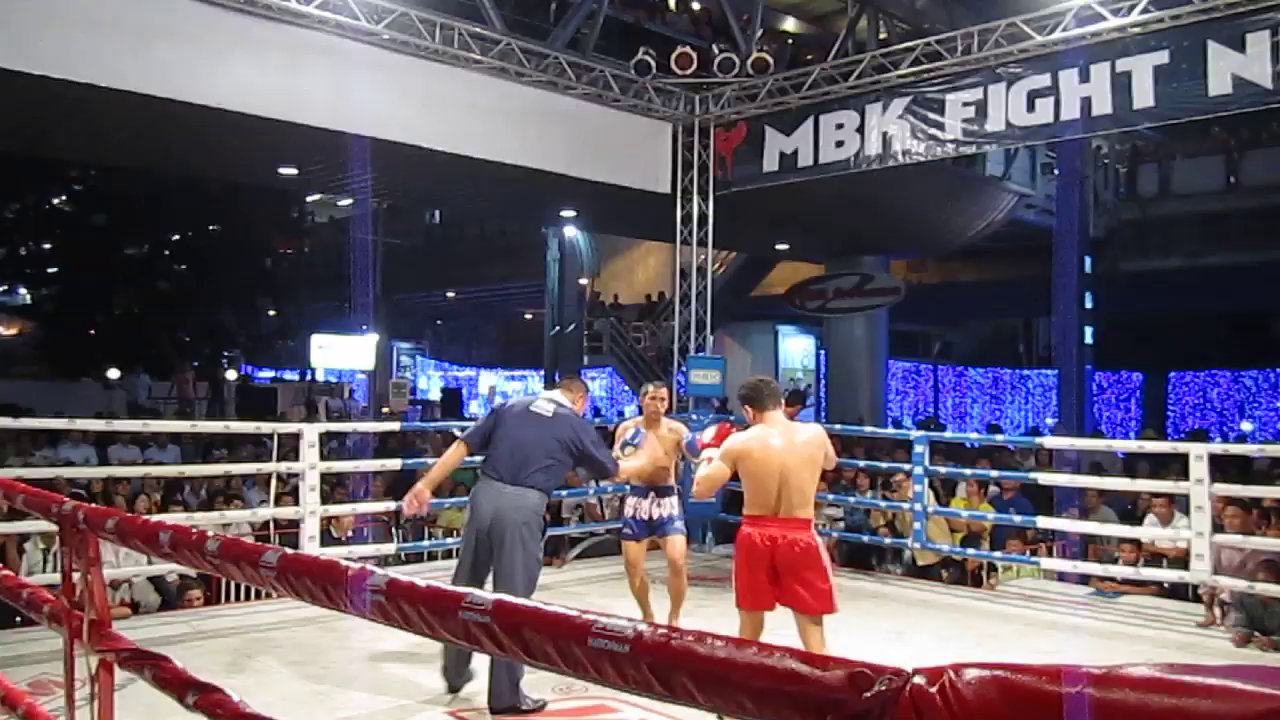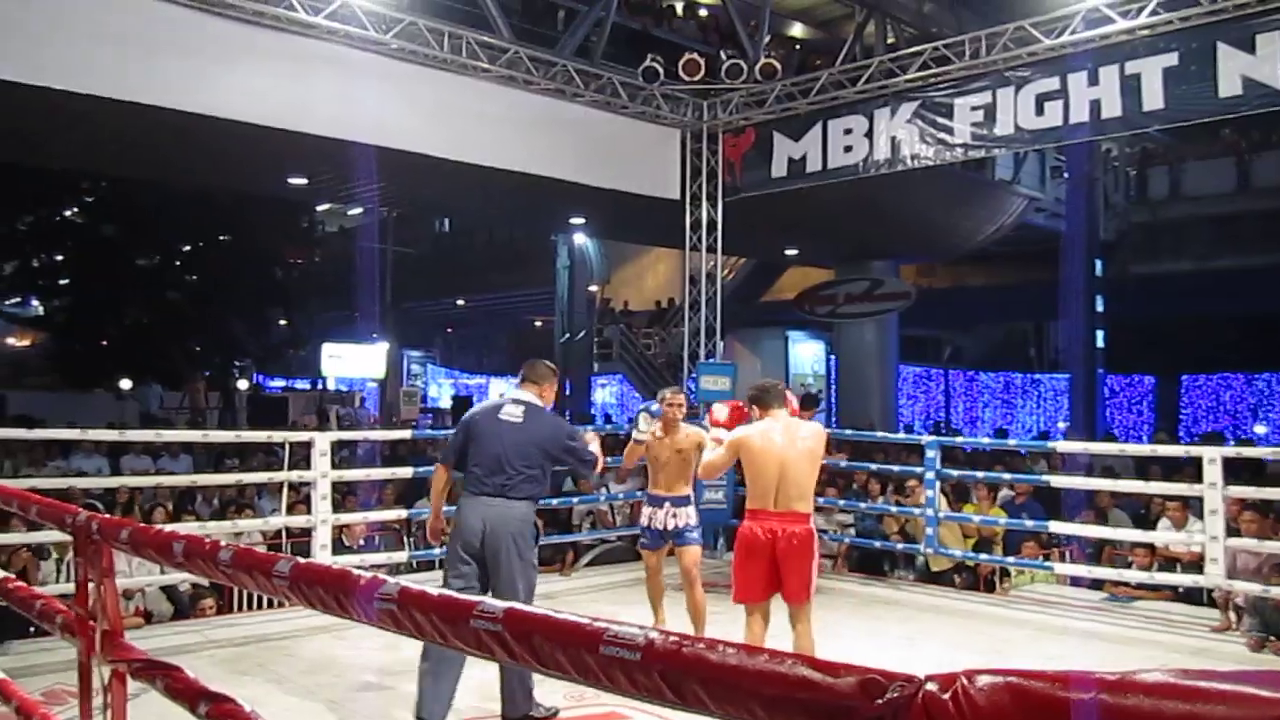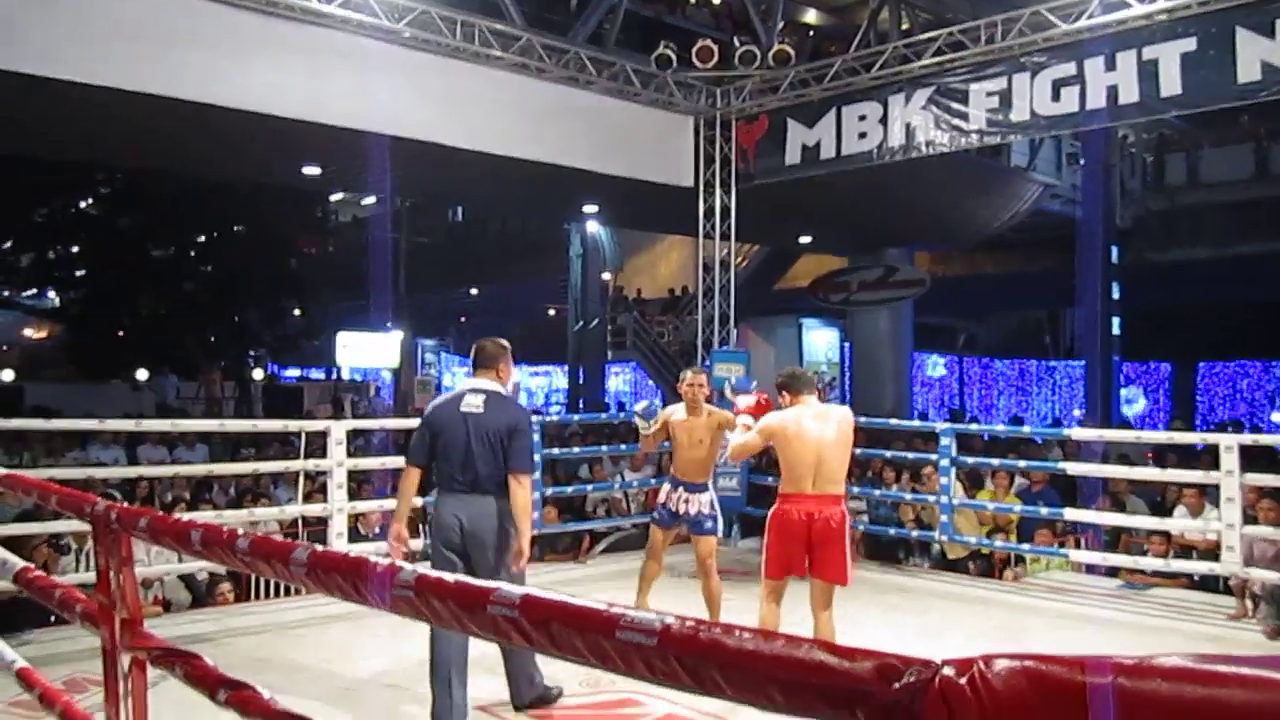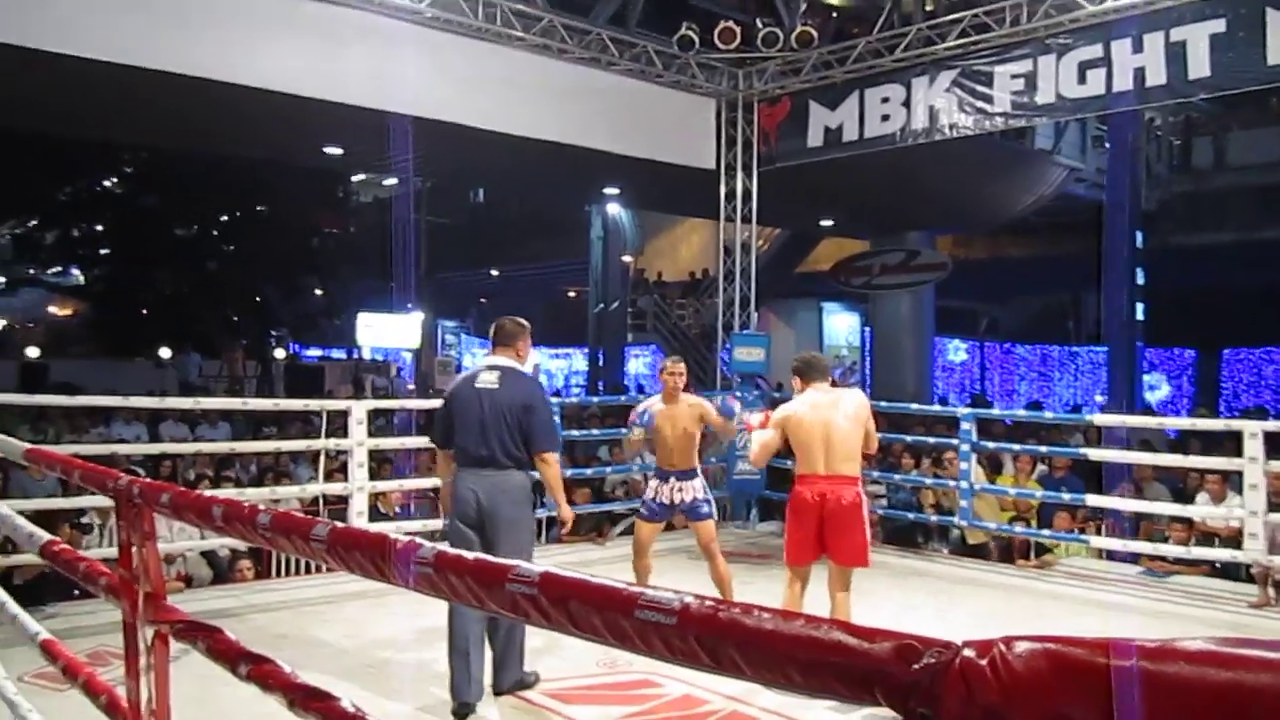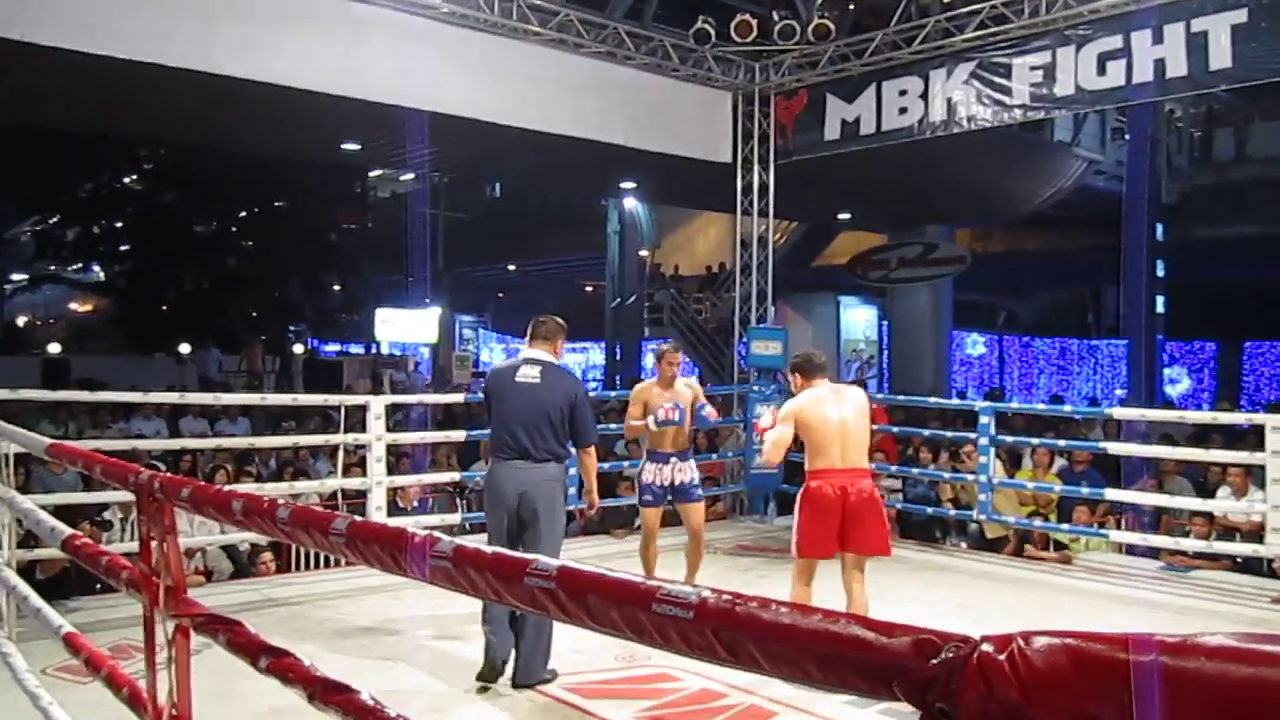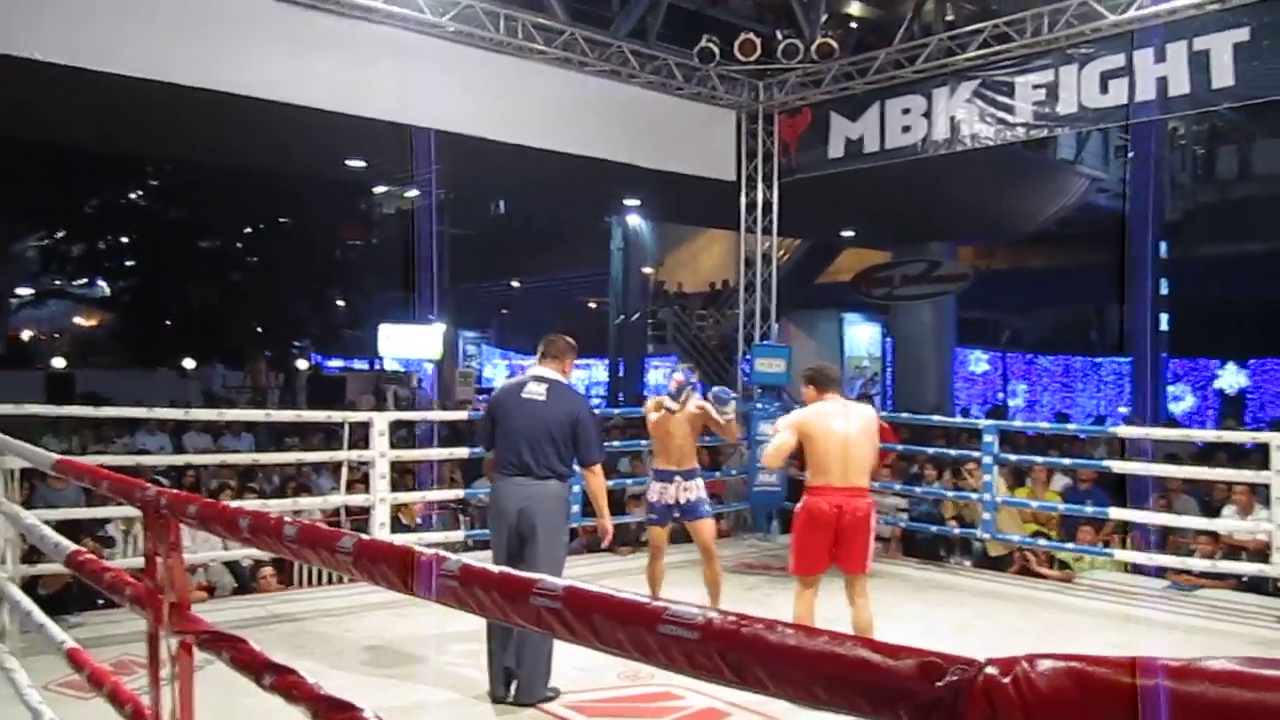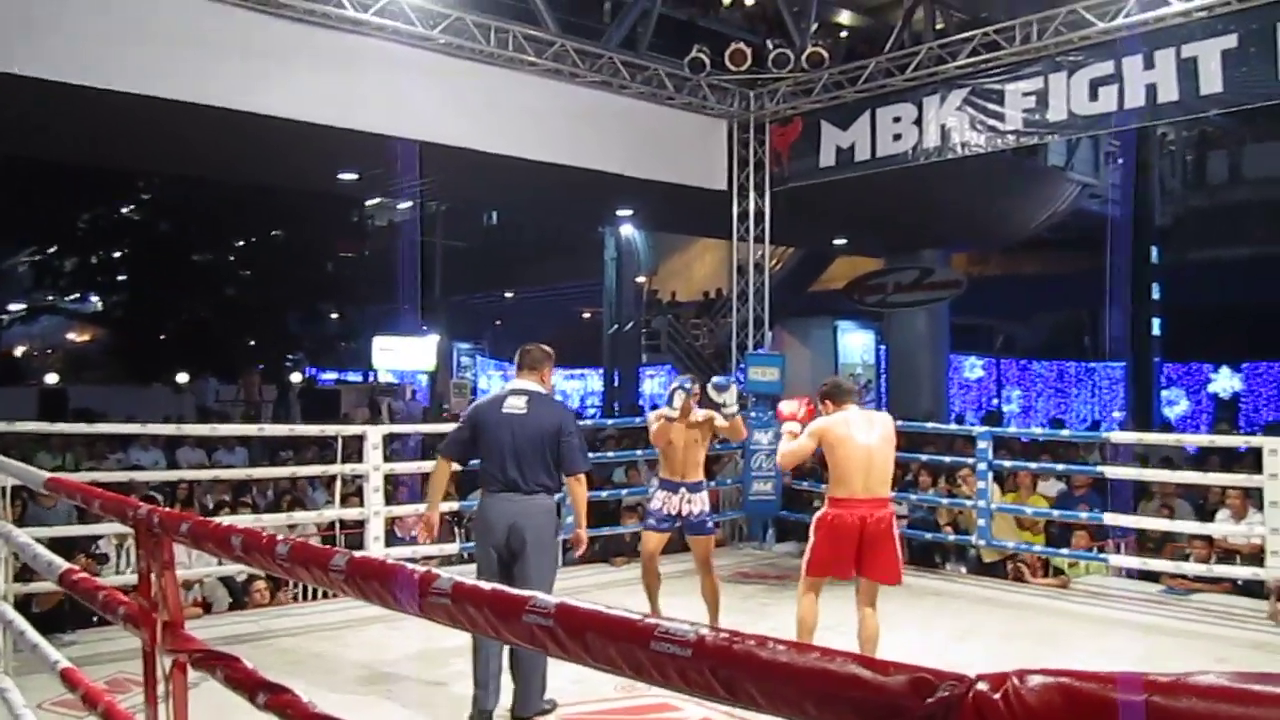
dt=0.4s
person 1, frame 1
left shoulder: (511, 408)
right shoulder: (578, 427)
left elbow: (461, 447)
right elbow: (614, 470)
left wrist: (426, 485)
right wrist: (643, 461)
left hip: (485, 498)
right hip: (523, 509)
left knee: (465, 588)
left ankle: (455, 674)
right ankle: (505, 696)
person 1, frame 2
left shoulder: (477, 414)
right shoulder: (553, 427)
left elbow: (444, 468)
right elbow: (594, 465)
left wrist: (435, 514)
right wrist: (592, 441)
left hip: (469, 514)
right hip: (513, 520)
person 1, frame 3
left shoulder: (438, 409)
right shoulder: (514, 413)
left elbow: (414, 469)
right elbow: (519, 479)
left wrist: (400, 520)
right wrist: (523, 533)
left hip: (446, 513)
right hip: (490, 515)
person 1, frame 4
left shoulder: (459, 387)
right shoulder: (529, 390)
left elbow: (443, 449)
right elbow: (545, 456)
left wrist: (447, 492)
right wrist: (562, 504)
left hip: (466, 487)
right hip: (509, 489)
right ankle: (508, 676)
person 1, frame 5
left shoulder: (495, 377)
right shoulder: (569, 384)
right elbow: (585, 448)
right wrist: (591, 489)
left hip: (502, 476)
right hip: (545, 480)
left ankle: (495, 657)
right ankle: (530, 668)
person 1, frame 6
left shoulder: (502, 394)
right shoulder: (574, 403)
right elbow: (591, 468)
right wrist: (603, 515)
left hip: (504, 493)
right hip: (547, 498)
left ankle: (499, 682)
right ankle: (531, 687)
person 1, frame 7
left shoulder: (483, 408)
right shoulder: (558, 414)
left elbow: (445, 460)
right elbow: (575, 477)
left wrist: (433, 510)
right wrist: (580, 525)
left hip: (492, 509)
right hip: (537, 512)
person 2, frame 1
left shoulder: (739, 443)
right shoulder: (815, 435)
left elbow: (701, 490)
right elbow: (830, 463)
left wrist: (708, 454)
left hip: (756, 536)
right hip: (799, 537)
left knee: (751, 627)
right knee: (812, 631)
person 2, frame 2
left shoulder: (743, 434)
right shoulder: (816, 431)
left elbow: (704, 472)
left wrist: (718, 432)
right wrist: (796, 417)
left hip: (757, 528)
right hip: (799, 530)
left knee: (756, 619)
right knee: (800, 619)
person 2, frame 3
left shoulder: (776, 421)
right shoulder: (844, 415)
left elbow: (735, 453)
left wrist: (745, 420)
left hip: (790, 511)
right hip: (831, 512)
left knee: (771, 596)
right knee: (822, 606)
person 2, frame 4
left shoulder: (787, 411)
right shoulder: (858, 399)
left elbow: (757, 459)
right elbow: (871, 447)
left wrist: (757, 431)
left hip: (806, 495)
right hip: (847, 495)
left knee: (796, 582)
right knee: (840, 587)
person 2, frame 5
left shoulder: (795, 406)
right shoulder: (858, 394)
left elbow: (772, 457)
left wrist: (769, 432)
left hip: (821, 488)
right hip: (862, 486)
left knee: (803, 574)
right knee: (854, 576)
person 2, frame 6
left shoulder: (802, 417)
right shoulder: (868, 413)
left elbow: (770, 461)
left wrist: (781, 437)
left hip: (819, 503)
right hip: (858, 504)
left knee: (806, 589)
right knee: (858, 592)
person 2, frame 7
left shoulder: (823, 425)
right shoulder: (885, 421)
left elbow: (784, 461)
left wrist: (789, 427)
left hip: (840, 513)
right hip: (879, 514)
left knee: (809, 590)
right knee: (867, 602)
person 3, frame 1
left shoulder: (677, 430)
right shoulder: (627, 428)
right wrist: (624, 450)
left hip: (667, 500)
right hip: (637, 500)
left knee: (677, 563)
right knee: (633, 566)
left ankle: (674, 615)
right ankle: (647, 616)
person 3, frame 2
left shoulder: (694, 434)
right shoulder: (647, 432)
right elbow: (627, 463)
right wrist: (640, 432)
left hip: (684, 509)
right hip: (653, 507)
left knee: (691, 576)
right knee: (652, 571)
left ankle: (700, 637)
right ankle: (659, 618)
person 3, frame 3
left shoulder: (717, 417)
right shoulder: (669, 413)
right elbow: (649, 446)
right wrist: (644, 427)
left hip: (700, 494)
right hip: (672, 489)
left knee: (706, 565)
right knee: (653, 551)
left ankle: (715, 625)
right ankle: (641, 601)
person 3, frame 4
left shoulder: (697, 405)
right shoulder: (647, 408)
left elbow: (725, 434)
right elbow: (631, 450)
left wrist: (729, 418)
right wrist: (635, 431)
left hip: (691, 482)
right hip: (660, 482)
left knee: (710, 549)
right knee: (639, 546)
person 3, frame 5
left shoulder: (691, 388)
right shoulder: (643, 390)
left elbow: (706, 423)
right elbow: (628, 430)
left wrist: (709, 418)
right wrist: (654, 422)
left hip: (684, 465)
right hip: (655, 464)
left knee: (697, 532)
right knee: (649, 533)
left ankle: (689, 585)
person 3, frame 6
left shoulder: (702, 407)
right shoulder: (656, 404)
left elbow: (732, 436)
right elbow: (655, 431)
left wrist: (727, 412)
right wrist: (672, 401)
left hip: (691, 481)
right hip: (661, 482)
left knee: (709, 549)
right knee: (656, 550)
left ankle: (716, 607)
person 3, frame 7
left shoulder: (708, 417)
right shoulder: (658, 416)
left elbow: (739, 436)
right elbow: (657, 440)
left wrist: (730, 405)
right wrist: (672, 409)
left hip: (696, 494)
right hip: (665, 493)
left knee: (705, 565)
right knee: (648, 557)
left ankle: (714, 624)
right ankle: (654, 610)
